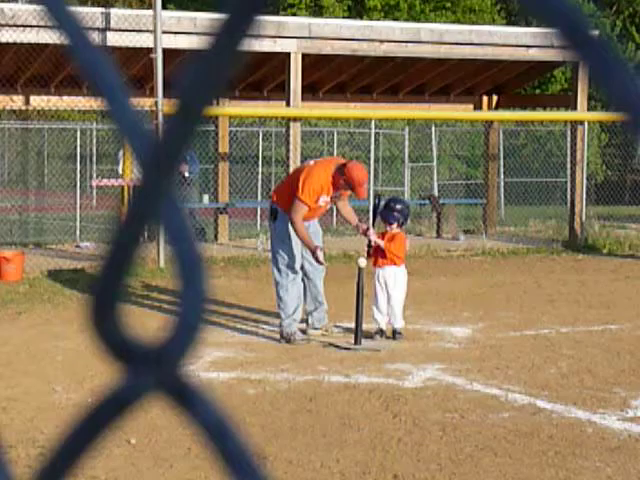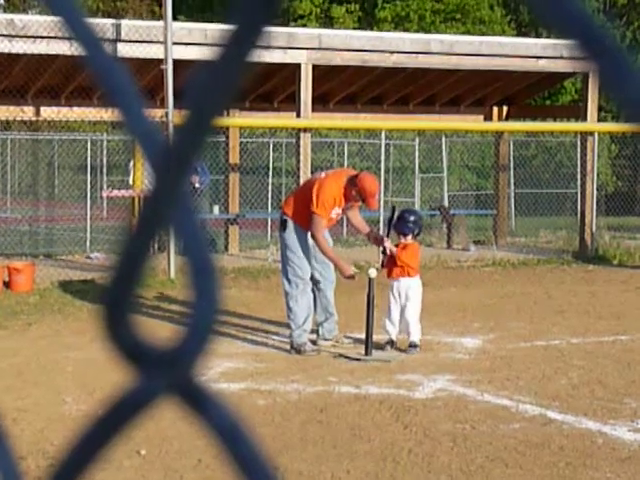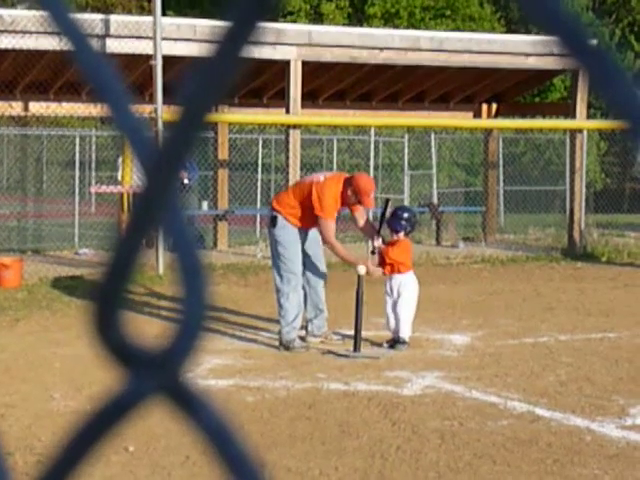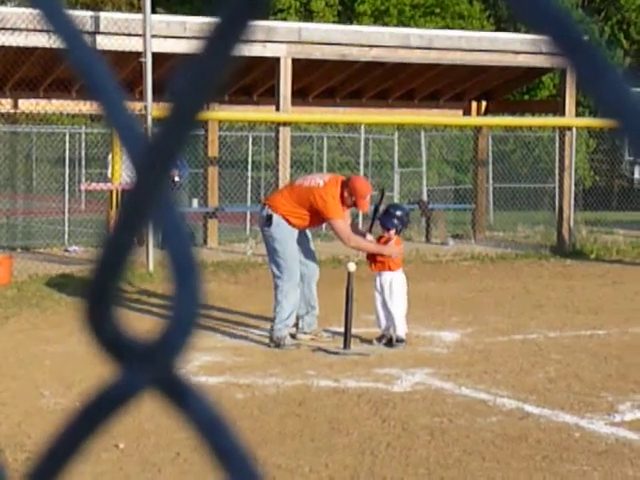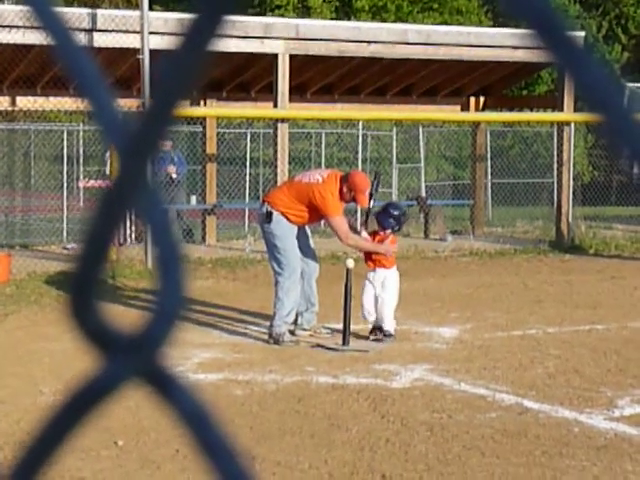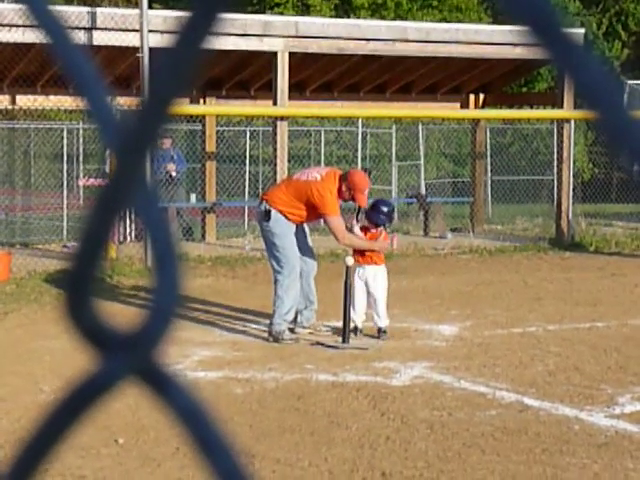
dt=0.4s
person 1, frame 1
left shoulder: (345, 173)
right shoulder: (315, 177)
left elbow: (342, 203)
right elbow: (294, 218)
left wrist: (358, 225)
right wrist: (312, 248)
left hip: (310, 217)
right hip: (286, 213)
left knee: (315, 271)
right knee: (290, 271)
left ankle: (317, 322)
right ankle: (288, 329)
person 1, frame 2
left shoulder: (356, 184)
right shoulder: (328, 190)
left elbow: (352, 212)
right elbow: (317, 235)
left wrist: (370, 234)
right wrist: (340, 264)
left hip: (318, 225)
right hip: (295, 224)
left knee: (325, 280)
right knee: (300, 281)
left ankle: (328, 333)
right ankle: (299, 340)
person 1, frame 3
left shoulder: (351, 188)
right shoulder: (328, 193)
left elbow: (362, 221)
right elbow: (329, 241)
right wrist: (358, 264)
left hip: (307, 224)
right hip: (285, 220)
left knee: (315, 276)
right knee: (292, 278)
left ankle: (317, 330)
right ankle: (286, 336)
person 1, frame 4
left shoulder: (342, 187)
right shoulder: (328, 196)
left elbow: (346, 224)
right elbow: (348, 240)
left wrist: (368, 239)
right wrist: (384, 249)
left hip: (295, 220)
right hip: (276, 218)
left knee: (309, 272)
right knee: (289, 276)
left ankle: (307, 327)
right ankle: (279, 334)
person 1, frame 5
left shoulder: (340, 181)
right shoulder: (326, 192)
left elbow: (339, 218)
right elbow: (346, 237)
left wrist: (362, 238)
right wrist: (380, 248)
left hip: (294, 216)
right hip: (275, 215)
left knee: (309, 268)
right knee: (290, 272)
left ankle: (306, 324)
right ankle: (278, 331)
person 1, frame 6
left shoulder: (338, 178)
right shoulder: (325, 190)
left elbow: (334, 216)
right elbow: (342, 238)
left wrist: (355, 233)
right wrist: (375, 245)
left hip: (292, 214)
right hip: (273, 213)
left knee: (307, 266)
right knee: (289, 270)
left ankle: (304, 321)
right ankle: (278, 329)
person 2, frame 1
left shoulder: (400, 237)
right shoulder: (381, 235)
left elbow: (390, 249)
right elbow: (372, 254)
left wrist: (378, 241)
right wrist: (372, 243)
left hip: (396, 273)
right hip: (380, 272)
left knee: (395, 301)
right knee: (380, 301)
left ankle: (397, 327)
right ankle: (381, 327)
person 2, frame 2
left shoulder: (413, 247)
right shoulder: (396, 247)
left elbow: (401, 257)
right elbow: (387, 264)
left wrist: (391, 247)
right wrist: (387, 253)
left hip: (411, 284)
right hip: (396, 283)
left knee: (410, 314)
right knee: (393, 313)
left ankle: (414, 341)
right ankle: (392, 338)
person 2, frame 3
left shoulder: (404, 244)
right shoulder: (391, 243)
left elbow: (390, 254)
right elbow: (383, 261)
left wrist: (380, 246)
right wrist: (379, 251)
left hip: (405, 281)
right hip: (392, 280)
left knee: (403, 310)
right knee: (391, 310)
left ankle: (403, 338)
right ankle: (395, 335)
person 2, frame 4
left shoulder: (395, 241)
right shoulder: (379, 239)
left elbow: (383, 254)
right elbow: (371, 255)
left hip: (394, 278)
right hip: (380, 277)
left knee: (396, 308)
right knee: (380, 307)
left ankle: (400, 336)
right ankle: (386, 333)
person 2, frame 5
left shoulder: (391, 238)
right shoulder: (373, 234)
left elbow: (377, 252)
left wrist: (367, 239)
right wrist: (362, 237)
left hip: (388, 275)
right hip: (372, 273)
left knee: (386, 304)
right knee: (367, 301)
left ankle: (389, 330)
right ankle: (377, 325)
person 2, frame 6
left shoulder: (382, 235)
right shoulder: (362, 230)
left elbow: (370, 248)
left wrist: (359, 234)
right wrist: (354, 230)
left hip: (376, 271)
right hip: (360, 270)
left knee: (378, 300)
right knee: (358, 300)
left ankle: (382, 327)
right ankle: (357, 326)
